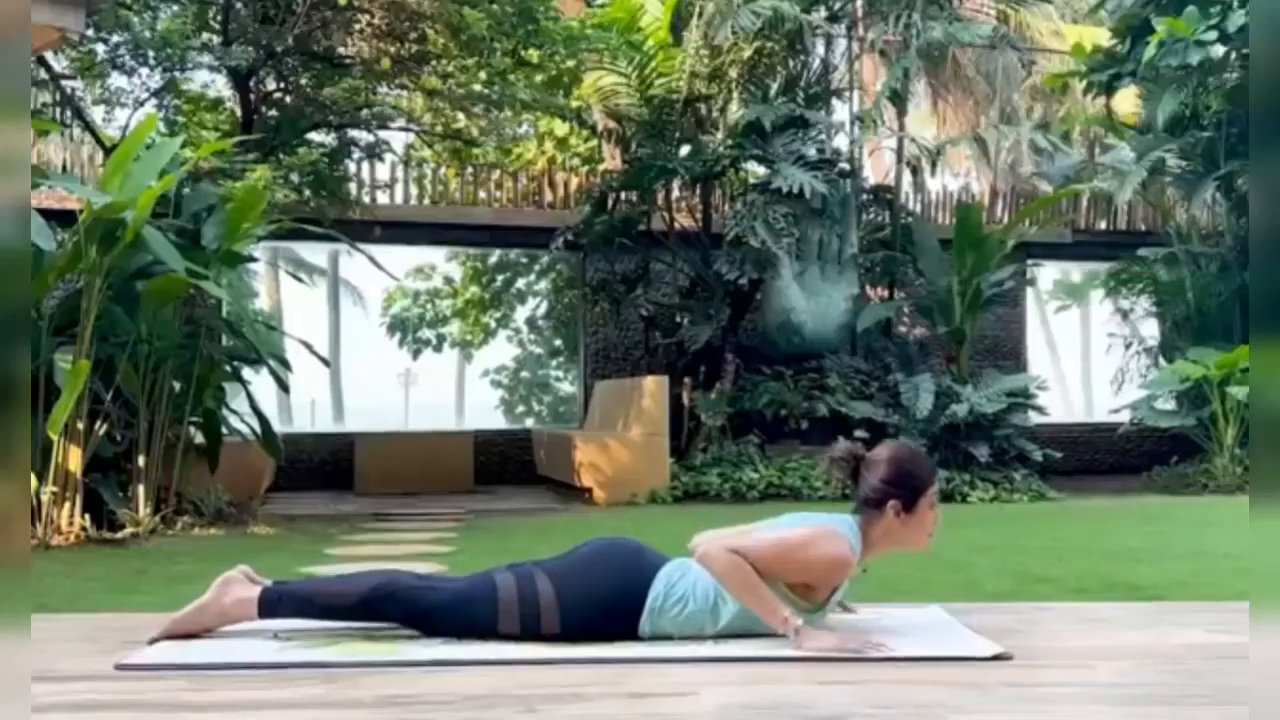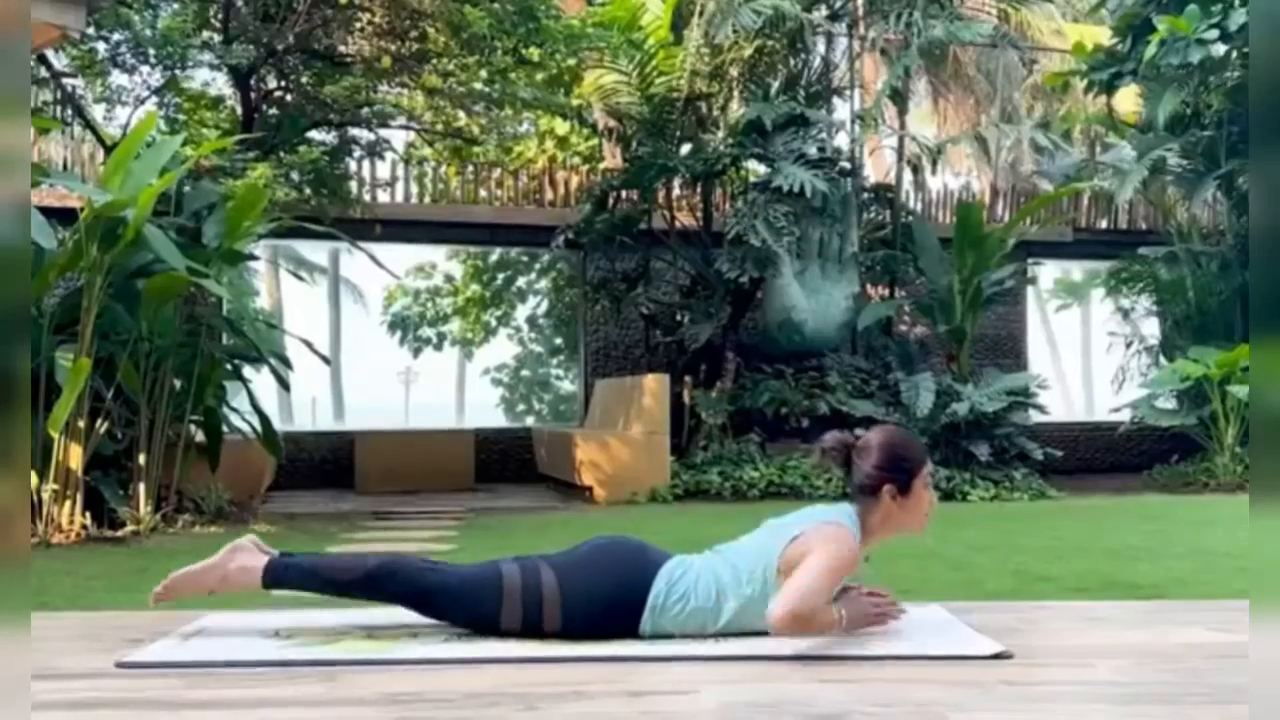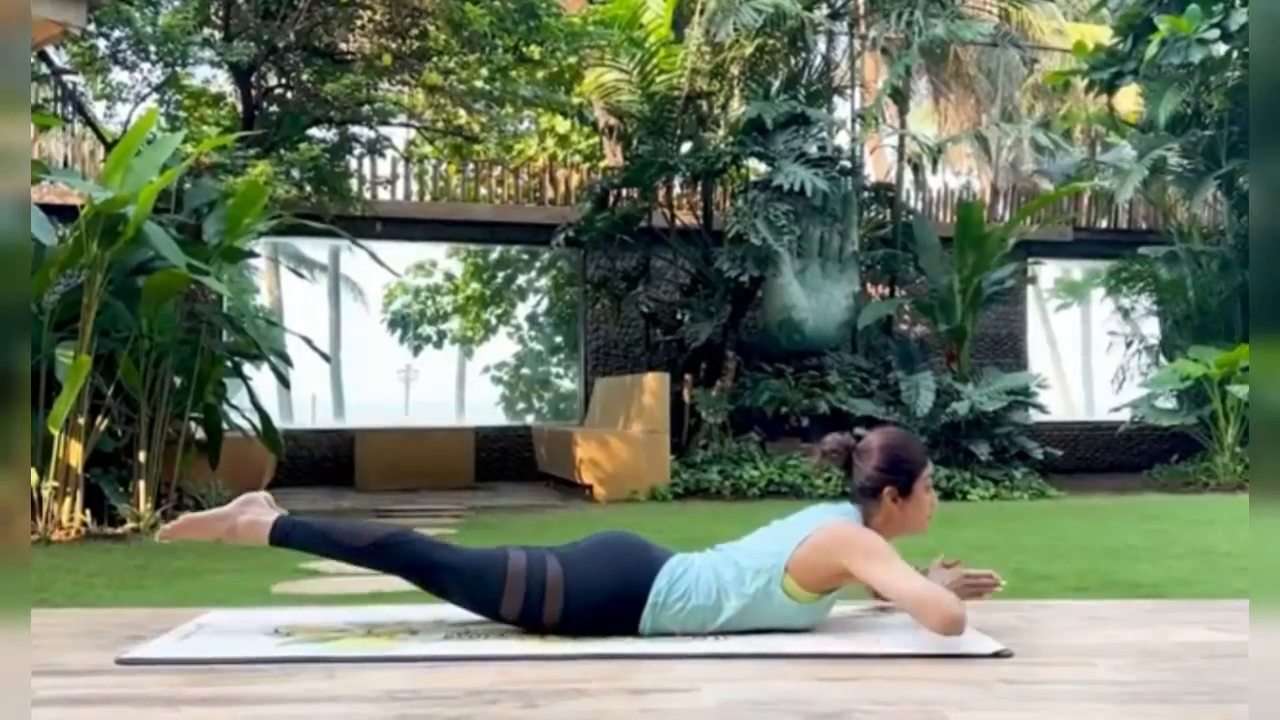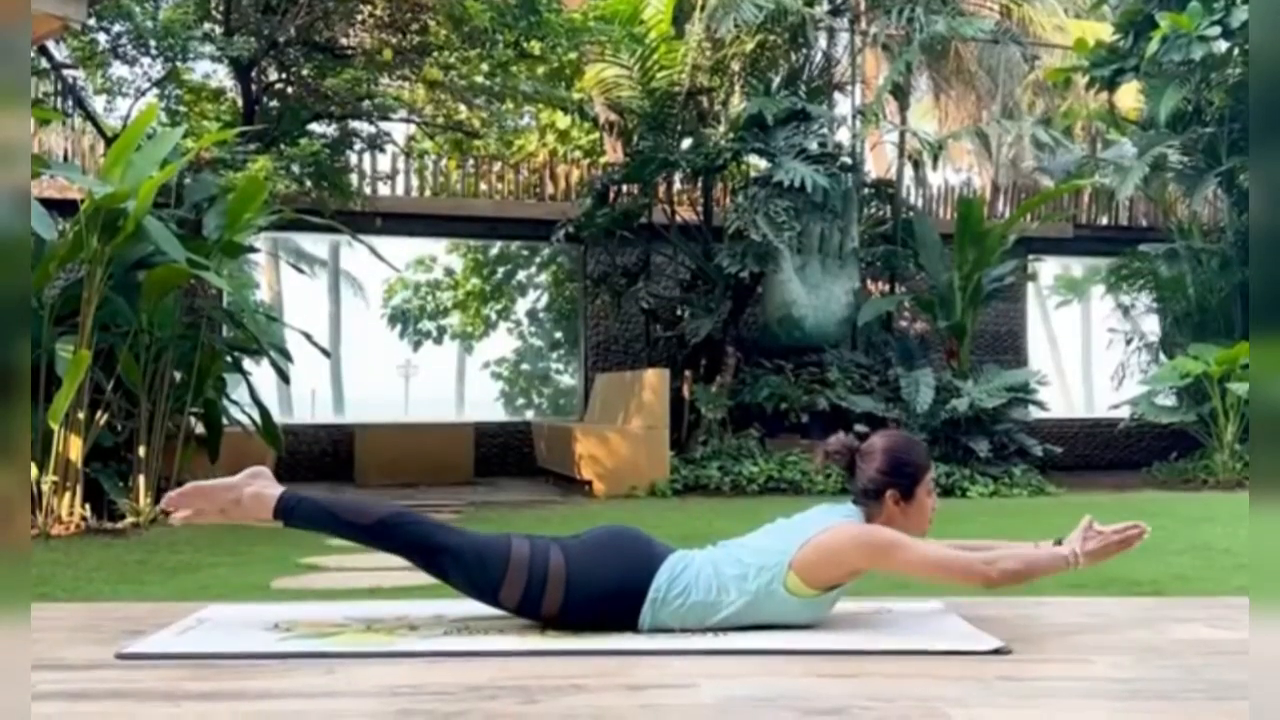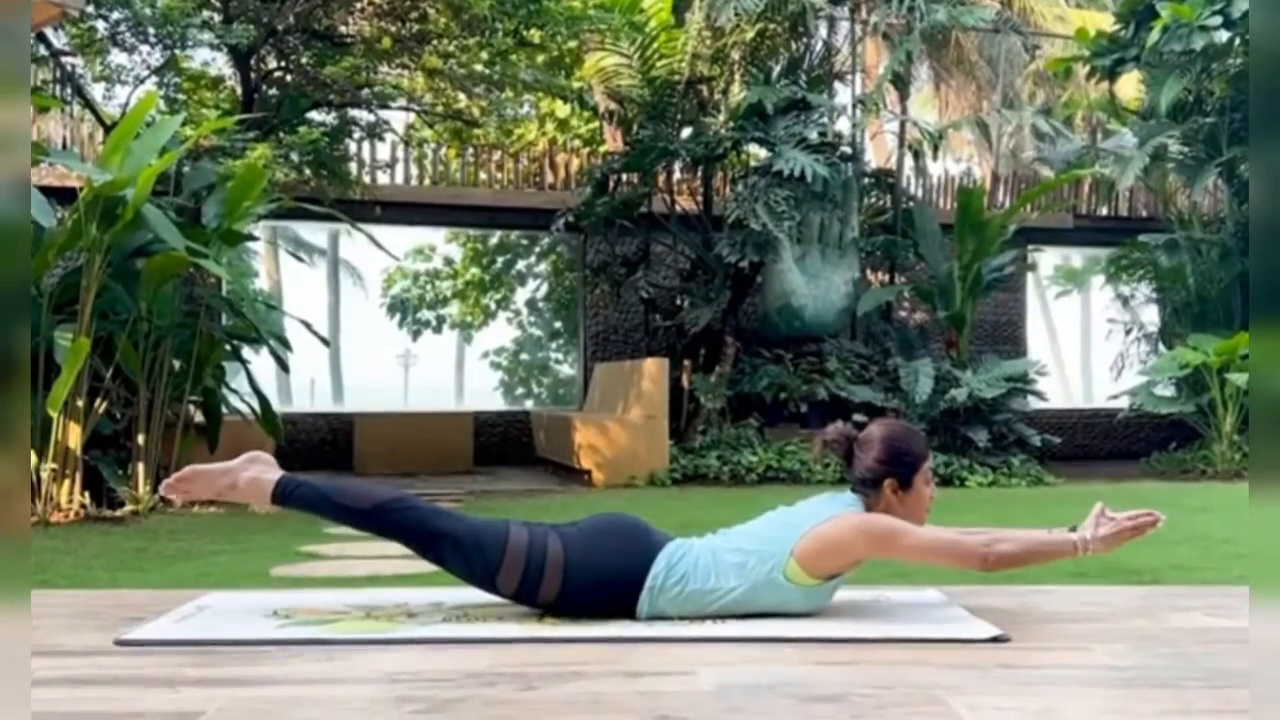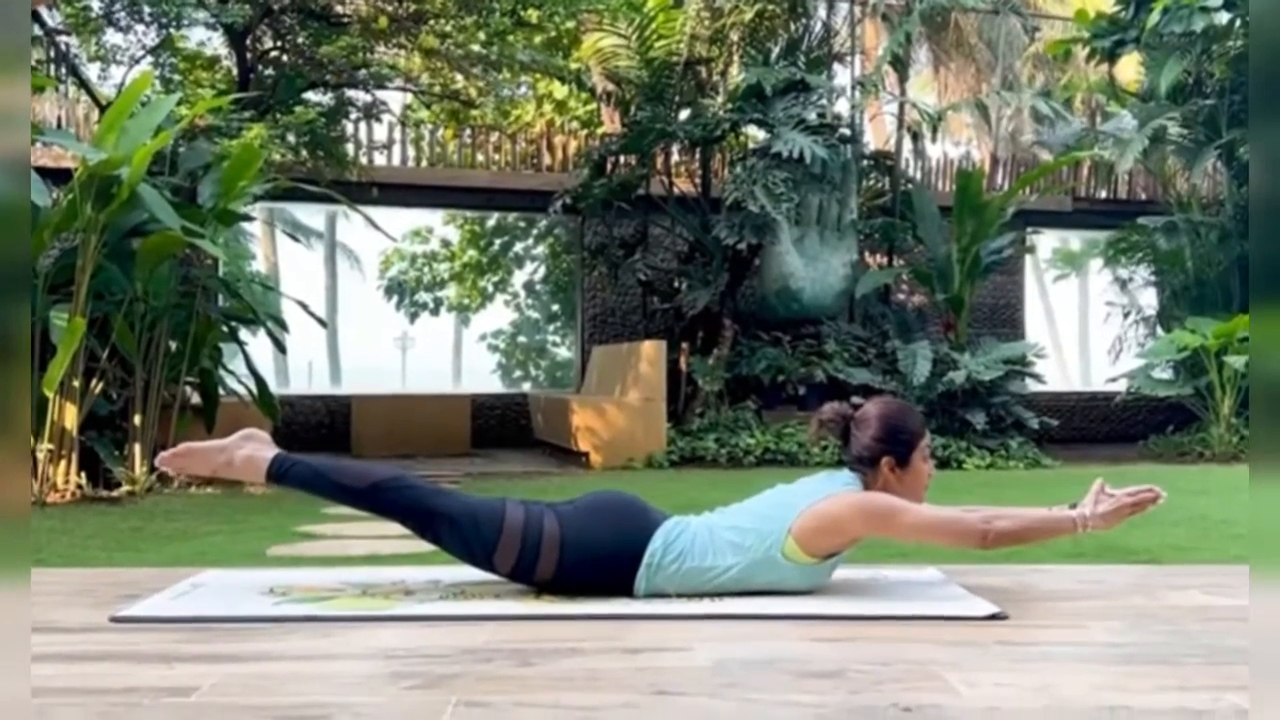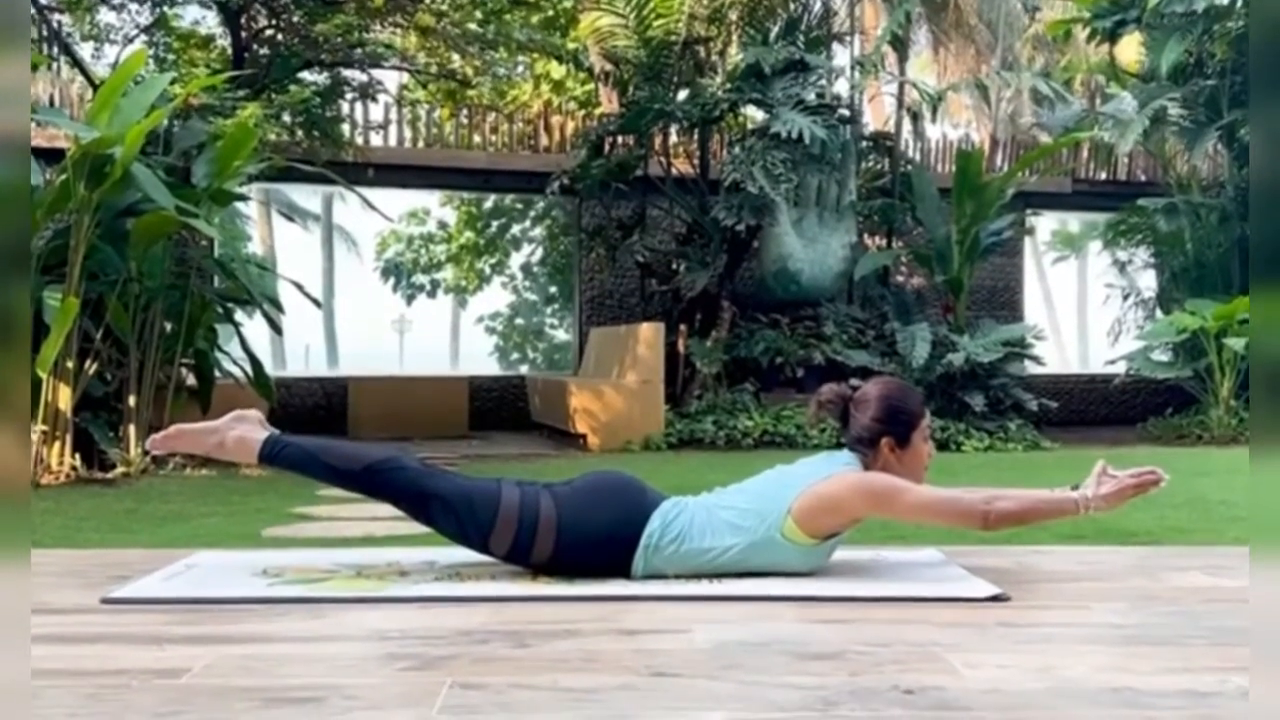
dt=0.5s
person 1, frame 1
left shoulder: (828, 530)
right shoulder: (834, 549)
right elbow: (709, 546)
left wrist: (800, 602)
right wrist: (798, 627)
left hip: (624, 573)
right hip: (615, 598)
left knee: (439, 595)
right knee: (427, 605)
left ankle: (258, 584)
right ankle: (247, 601)
person 1, frame 2
left shoulder: (827, 518)
right shoulder: (843, 541)
right elbow: (781, 620)
left wrist: (842, 598)
right wrist: (844, 618)
left hip: (627, 575)
right hip: (617, 598)
left knee: (442, 582)
right knee: (428, 588)
left ankle: (263, 557)
right ankle: (253, 569)
person 1, frame 3
left shoulder: (837, 517)
right shoulder: (857, 539)
left elbow: (854, 585)
right elbow: (947, 621)
left wrist: (926, 582)
right wrist: (938, 591)
left hip: (631, 571)
right hip: (621, 598)
left knee: (444, 569)
right knee: (438, 566)
left ankle: (265, 515)
right ankle: (261, 526)
person 1, frame 4
left shoulder: (842, 518)
right shoulder: (860, 539)
left elbow: (964, 557)
right elbow: (982, 571)
left wrist: (1059, 547)
right wrist: (1075, 554)
left hip: (629, 566)
right hip: (619, 589)
left knee: (449, 550)
right knee: (439, 549)
left ankle: (269, 497)
right ankle: (267, 500)
person 1, frame 5
left shoulder: (844, 509)
right shoulder: (860, 531)
left elbow: (966, 543)
right elbow: (983, 554)
left wrist: (1069, 536)
right wrist: (1083, 541)
left hip: (624, 554)
right hip: (617, 577)
left knee: (442, 536)
right knee: (437, 537)
left ankle: (271, 479)
right ankle: (265, 486)
person 1, frame 6
left shoulder: (841, 487)
right shoulder: (856, 509)
left elbow: (965, 520)
right elbow: (981, 531)
left wrist: (1072, 510)
right wrist: (1084, 518)
left hip: (621, 532)
right hip: (611, 555)
left knee: (440, 514)
right knee: (432, 514)
left ankle: (267, 457)
right ankle: (261, 463)
person 1, frame 7
left shoulder: (841, 467)
right shoulder: (856, 488)
left elbow: (969, 505)
right elbow: (985, 511)
left wrist: (1076, 493)
right wrist: (1089, 500)
left hip: (619, 511)
right hip: (611, 535)
left knee: (437, 492)
right knee: (428, 496)
left ankle: (263, 437)
right ankle: (256, 445)
